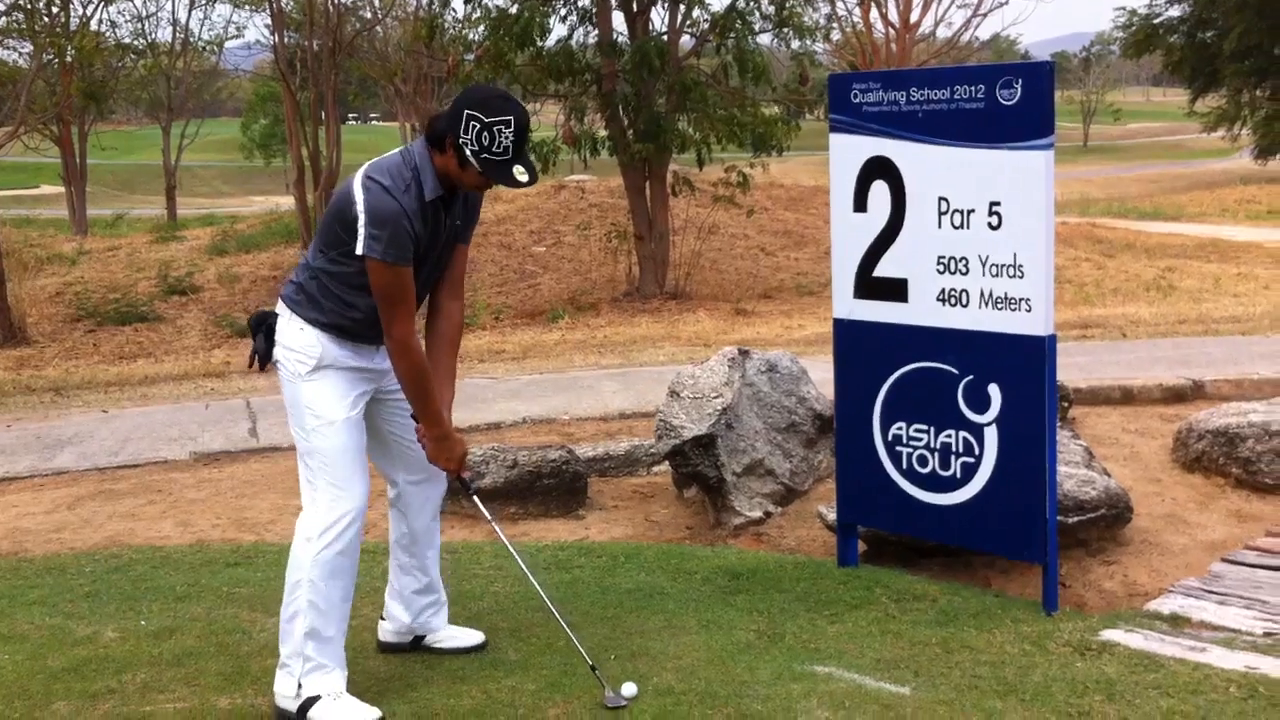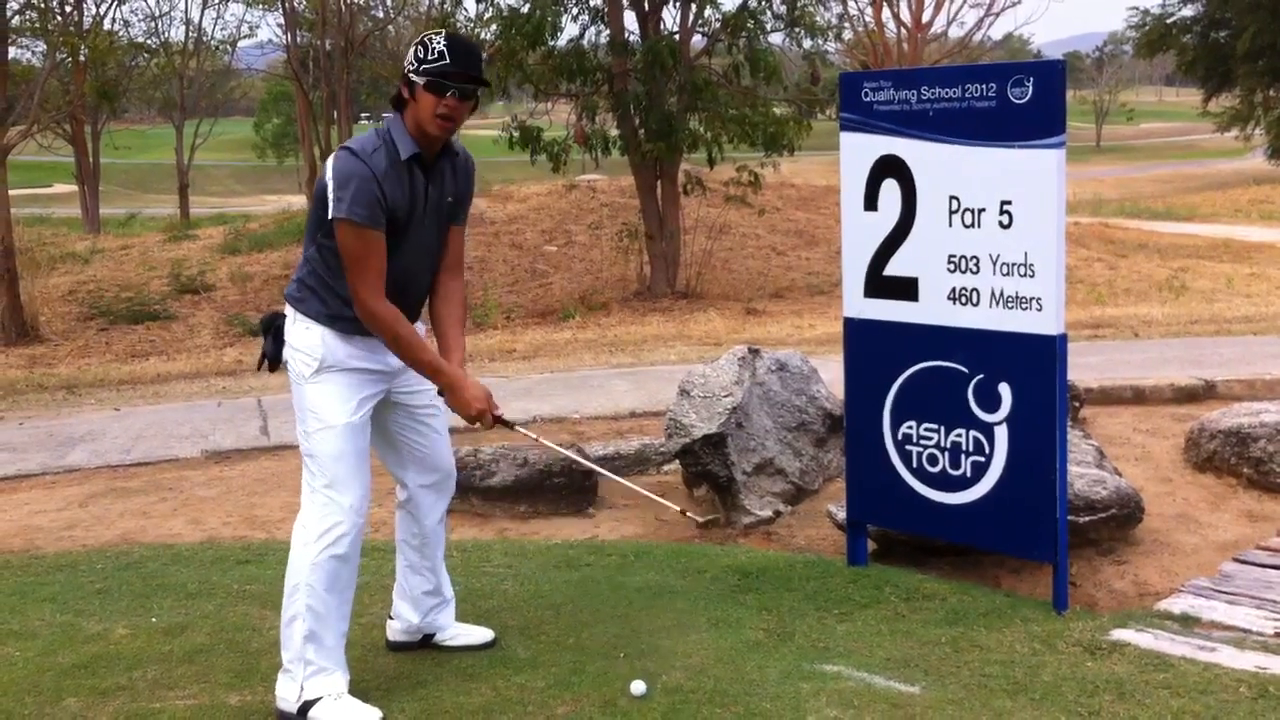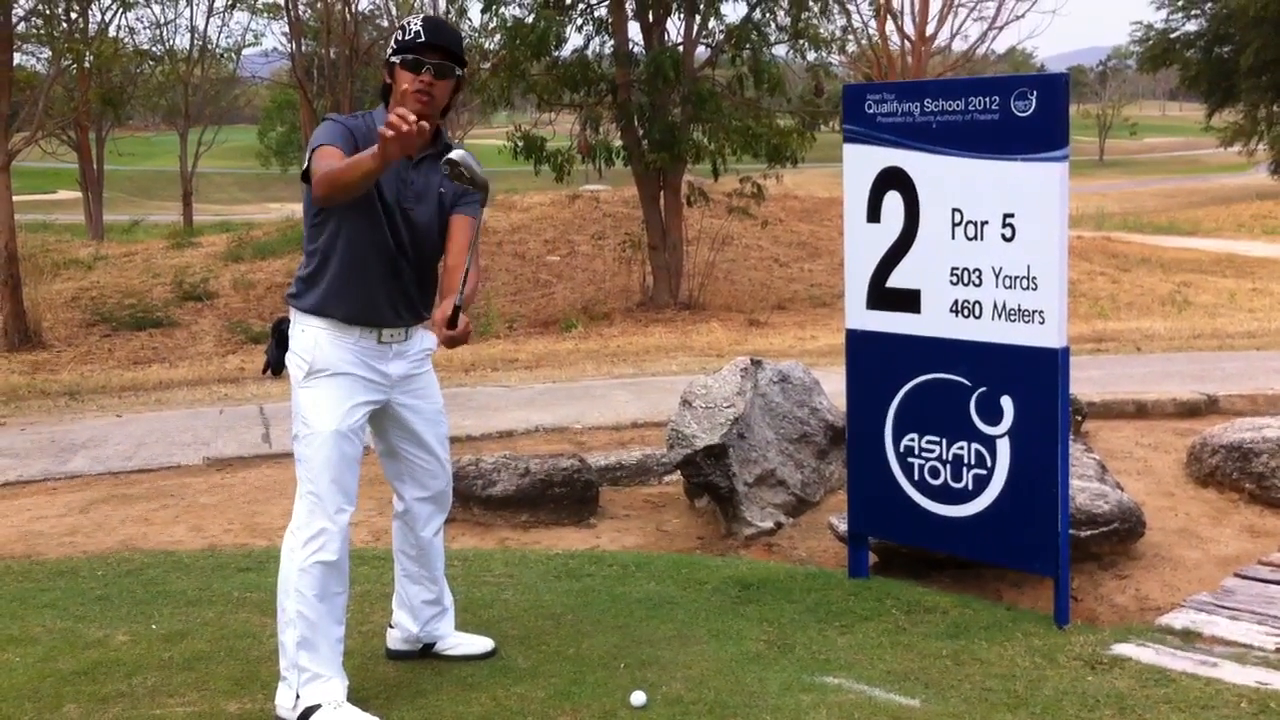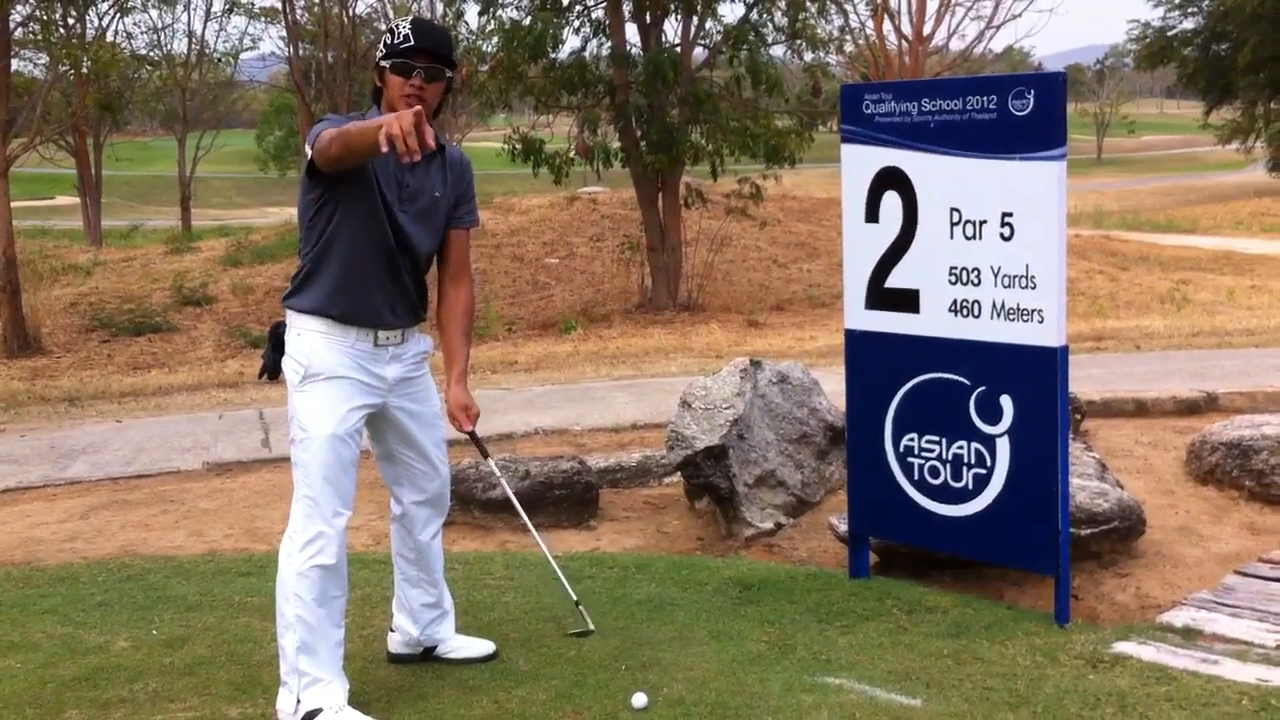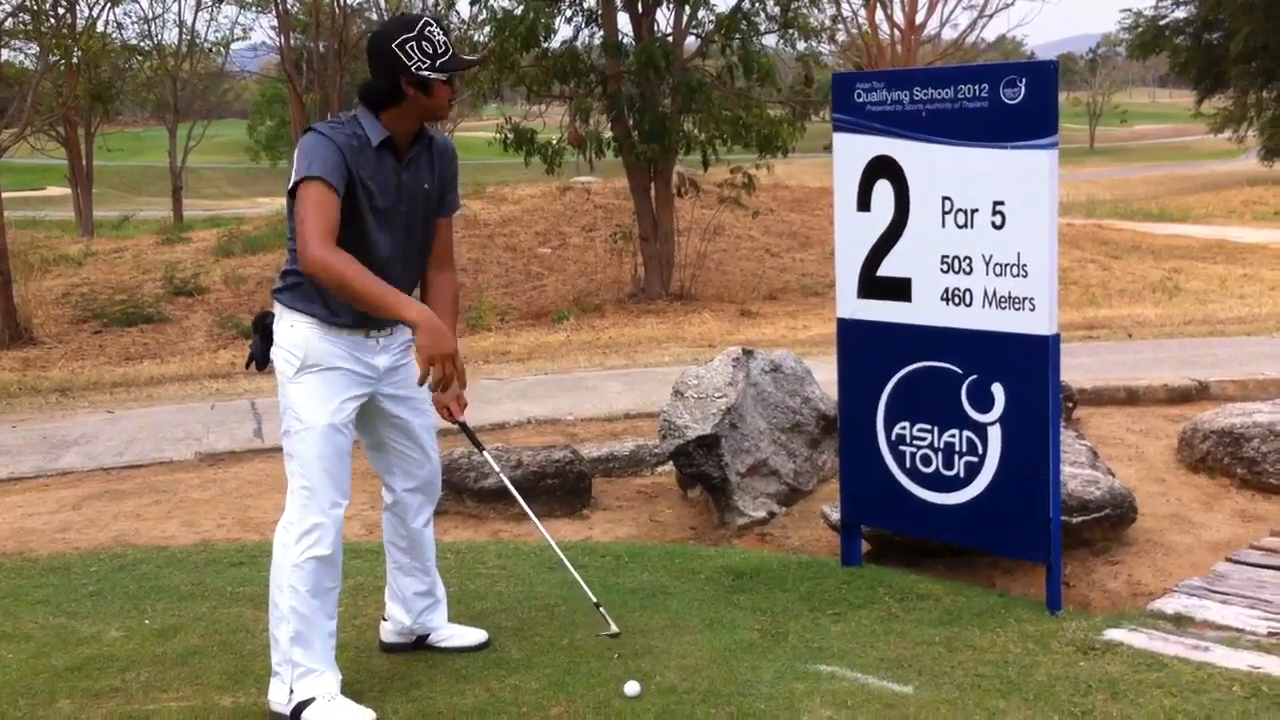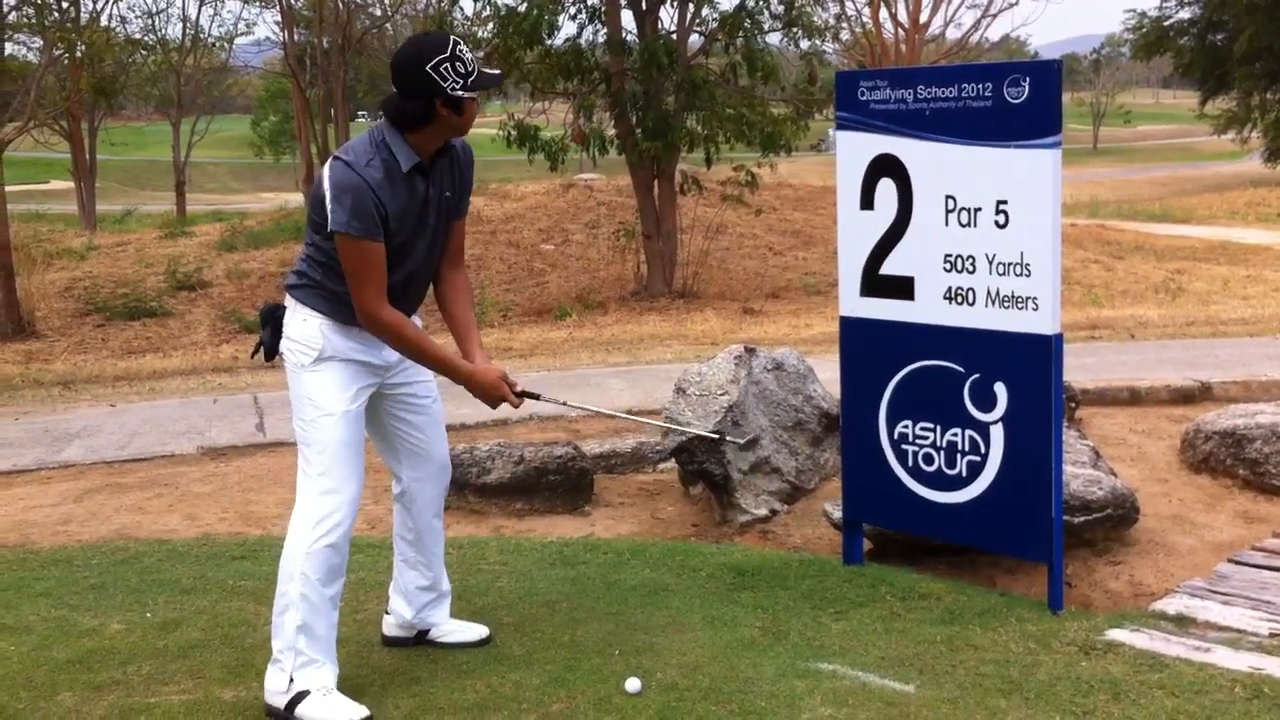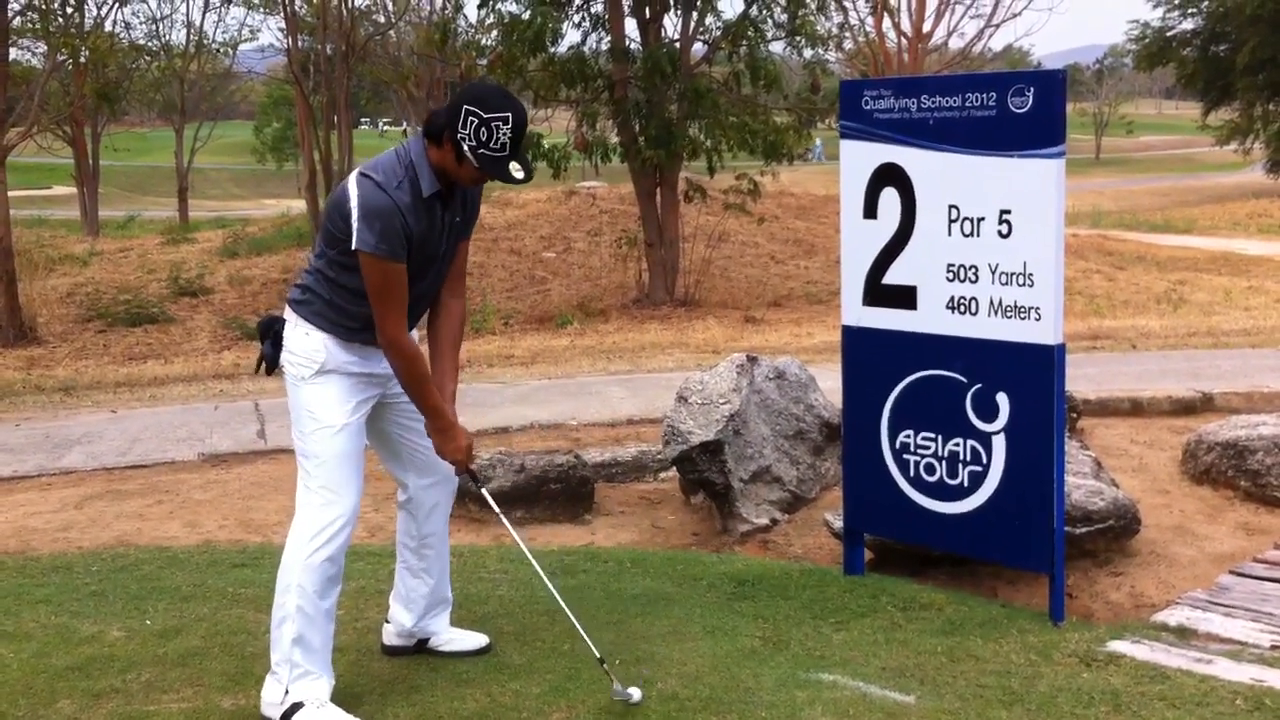
dt=0.7s
person 1, frame 1
left shoulder: (463, 191)
right shoulder: (384, 197)
left elbow: (448, 303)
right elbow: (401, 331)
left wrist: (442, 415)
right wrist: (438, 428)
left hip: (378, 347)
right hip: (320, 347)
left knee: (422, 476)
right knee: (338, 504)
left ankle: (412, 619)
person 1, frame 2
left shoulder: (457, 167)
right shoulder: (359, 166)
left elbow: (448, 277)
right elbow: (369, 300)
left wrist: (456, 371)
right wrist: (452, 383)
left hip: (396, 340)
right hip: (331, 346)
left knee: (432, 476)
right knee: (338, 505)
left ankle: (419, 617)
person 1, frame 3
right shoulder: (341, 136)
left elbow: (459, 254)
right elbow: (327, 184)
left wrist: (452, 309)
right wrist: (379, 152)
left hip: (409, 347)
right hip: (334, 347)
left knee: (429, 489)
right knee: (325, 512)
left ankle: (420, 626)
person 1, frame 4
left shoulder: (454, 169)
right shoulder: (336, 136)
left elbow: (456, 280)
right elbow: (340, 148)
left wrist: (457, 379)
right wrist: (385, 126)
left hip: (406, 347)
right hip: (330, 349)
left knee: (426, 493)
right knee: (321, 518)
left ankle: (421, 629)
person 1, frame 5
left shoulder: (439, 155)
right shoulder: (328, 146)
left elbow: (440, 267)
right elbow: (317, 254)
left wrist: (442, 361)
right wrist: (417, 317)
left hip: (387, 337)
right hip: (320, 342)
left knee: (417, 482)
right knee: (318, 509)
left ankle: (414, 619)
person 1, frame 6
left shoulder: (456, 161)
right shoulder: (355, 175)
left elbow: (451, 267)
right elbow: (372, 309)
left wrist: (477, 356)
right wrist: (464, 375)
left hip: (395, 334)
right hip: (330, 337)
left knee: (427, 472)
right knee: (332, 499)
left ankle: (417, 613)
person 1, frame 7
left shoulder: (463, 187)
right shoulder: (379, 194)
left elbow: (449, 295)
right elbow: (393, 331)
left wrist: (446, 404)
right wrist: (441, 423)
left hip: (388, 351)
right hip: (326, 352)
left knee: (432, 478)
right knee: (331, 508)
left ankle: (416, 622)
